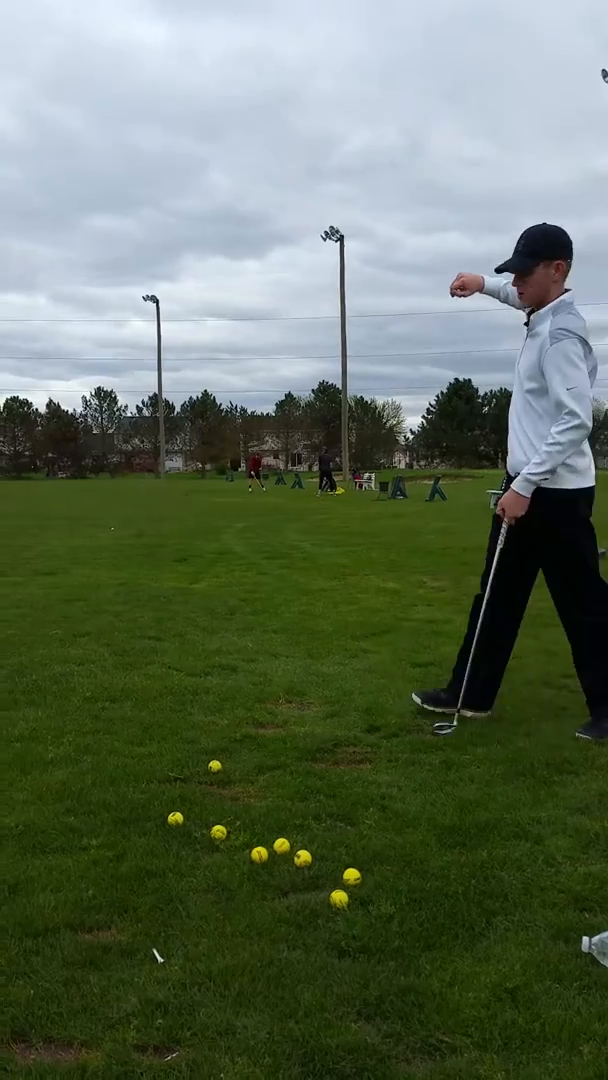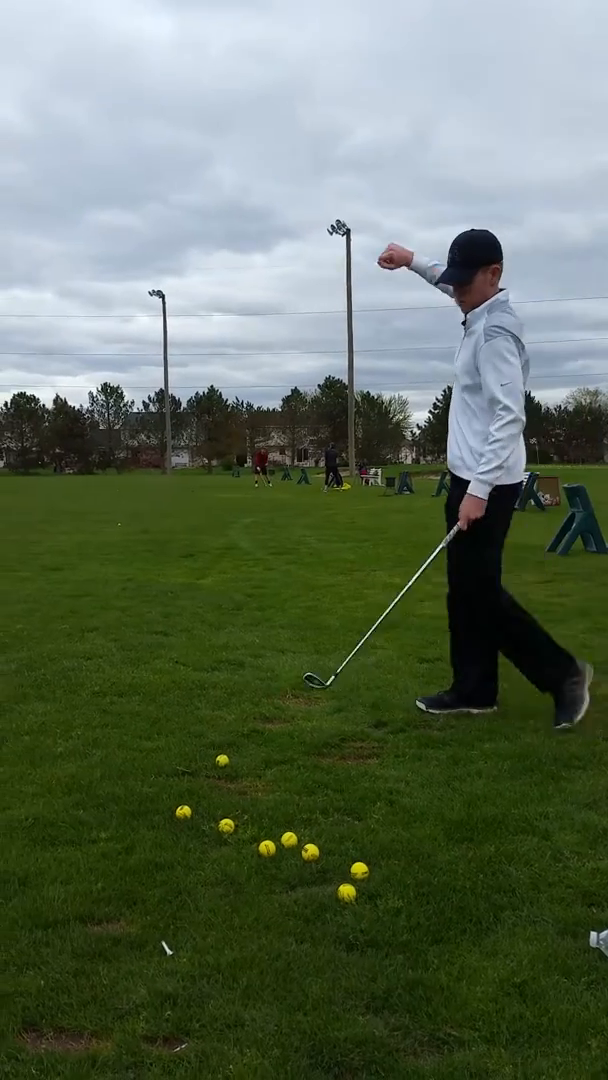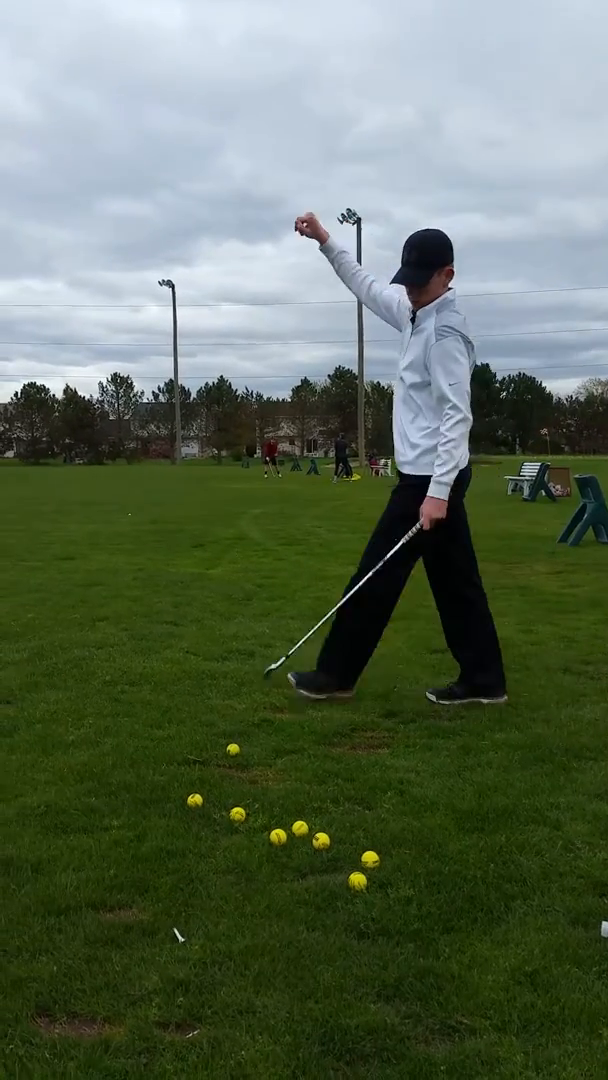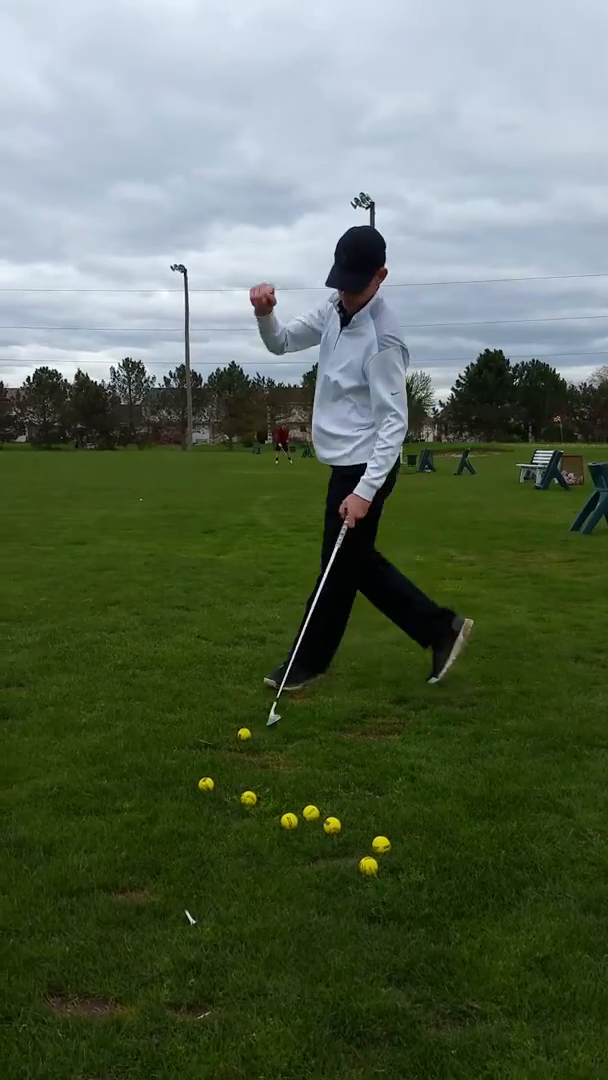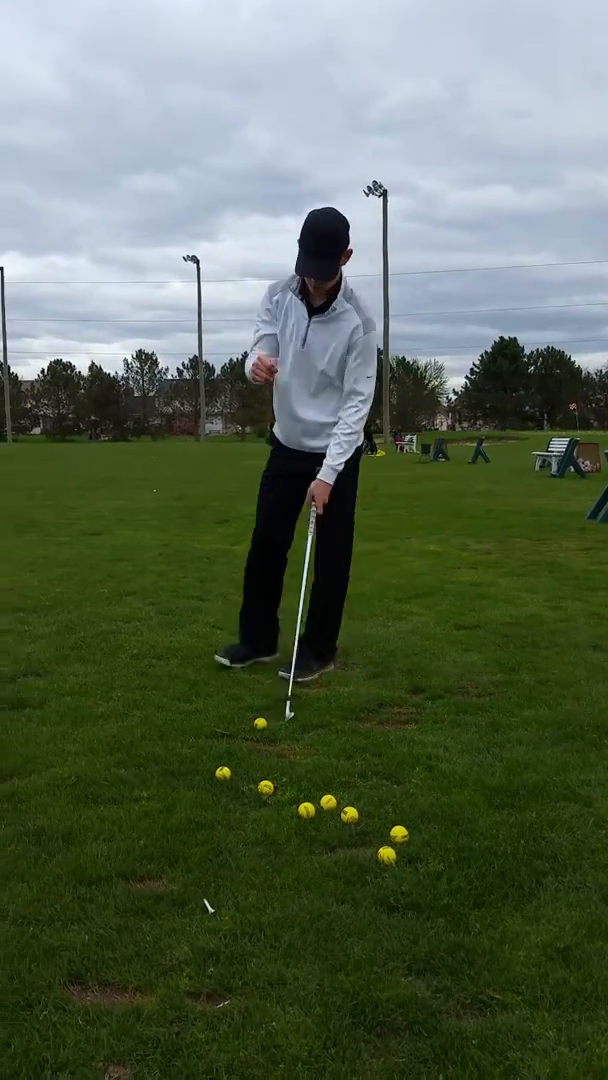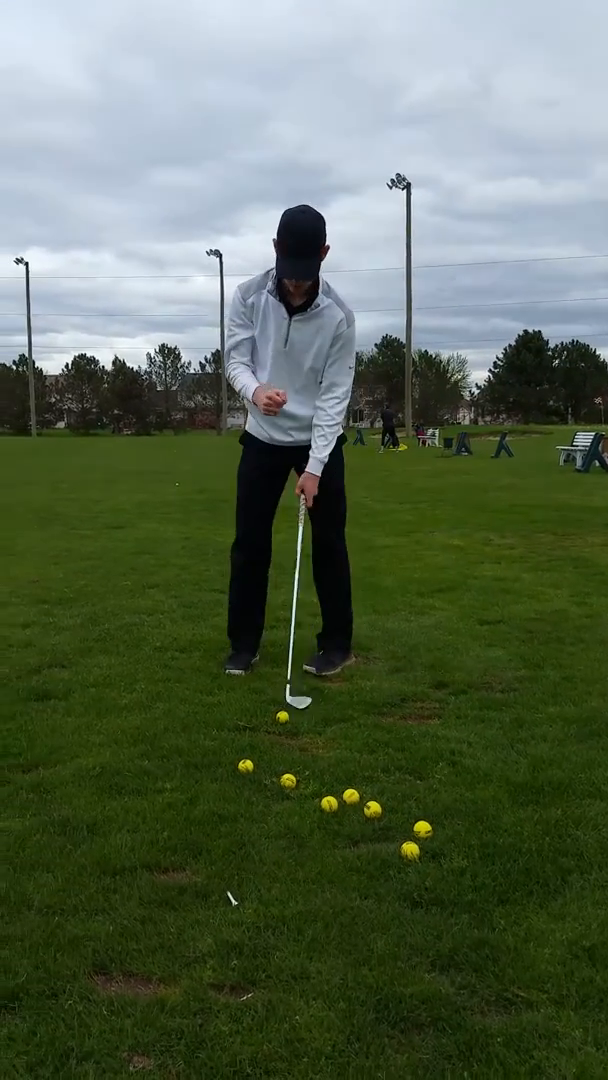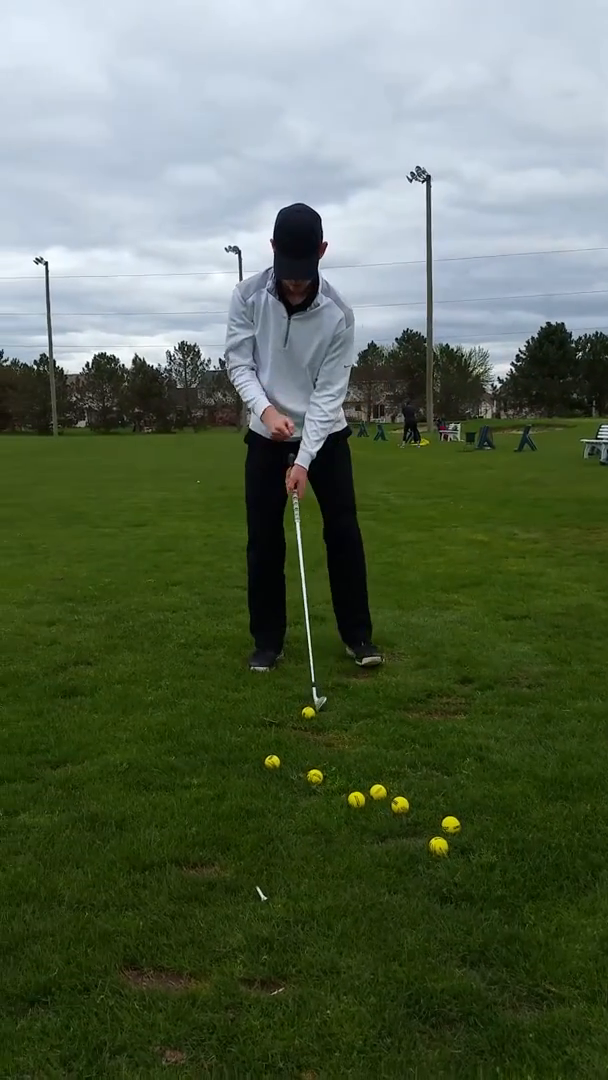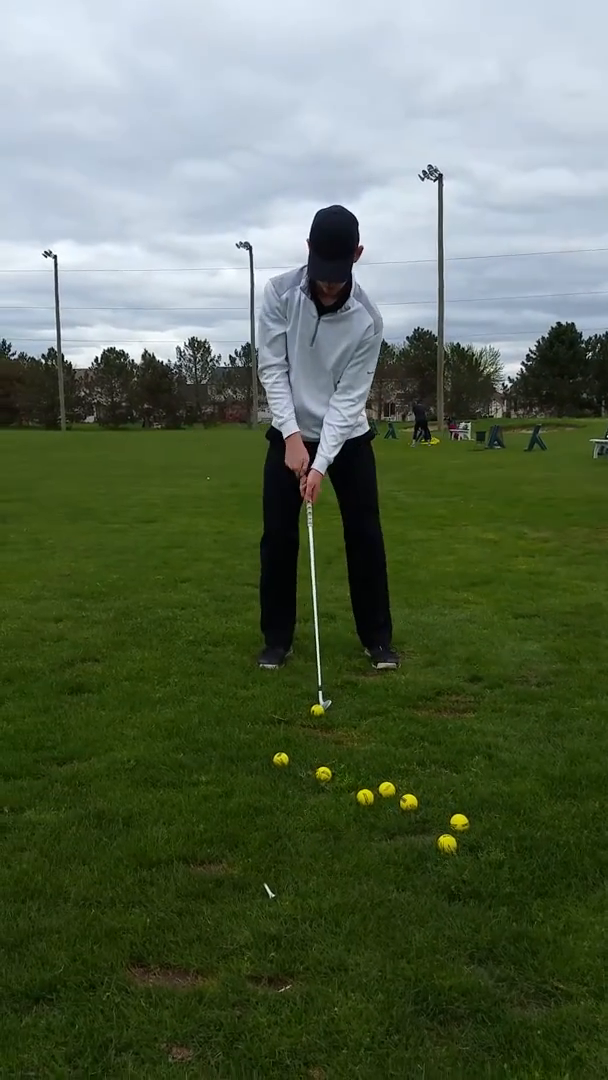
dt=0.3s
person 1, frame 1
left shoulder: (561, 333)
right shoulder: (544, 319)
left wrist: (525, 485)
right wrist: (485, 284)
left hip: (557, 491)
right hip: (525, 481)
right knee: (499, 590)
right ankle: (472, 691)
person 1, frame 2
left shoulder: (497, 329)
right shoulder: (483, 318)
left elbow: (508, 416)
right elbow: (458, 283)
left wrist: (480, 491)
right wrist: (414, 262)
left hip: (490, 485)
right hip: (469, 477)
left knee: (476, 591)
right knee: (464, 589)
left ankle: (562, 673)
right ankle: (473, 688)
person 1, frame 3
left shoulder: (444, 331)
right shoulder: (415, 314)
left elbow: (457, 415)
right elbow: (368, 288)
left wrist: (438, 490)
right wrist: (326, 241)
left hip: (429, 477)
right hip: (427, 473)
left knee: (377, 573)
right knee: (454, 578)
left ankle: (336, 674)
right ankle: (484, 678)
person 1, frame 4
left shoulder: (382, 336)
right shoulder: (331, 312)
left elbow: (392, 420)
right elbow: (280, 343)
left wrist: (366, 491)
right wrist: (266, 313)
left hip: (366, 468)
right hip: (345, 463)
left knee: (341, 568)
right knee: (362, 563)
left ankle: (310, 664)
right ankle: (441, 628)
person 1, frame 5
left shoulder: (357, 321)
right shoulder: (278, 296)
left elbow: (357, 401)
right elbow: (261, 350)
left wrist: (329, 474)
right wrist: (257, 364)
left hip: (334, 452)
right hip: (286, 444)
left knee: (330, 554)
right knee: (265, 541)
left ankle: (319, 649)
right ankle: (257, 638)
person 1, frame 6
left shoulder: (337, 316)
right shoulder: (248, 297)
left elbow: (335, 394)
right elbow: (236, 360)
left wrist: (315, 466)
right wrist: (255, 391)
left hip: (321, 441)
right hip: (263, 439)
left knee: (329, 542)
right knee: (250, 542)
left ankle: (336, 644)
right ankle: (244, 644)
person 1, frame 7
left shoulder: (338, 314)
right shoulder: (248, 296)
left elbow: (330, 391)
right elbow: (238, 363)
left wrist: (304, 460)
right wrist: (265, 409)
left hip: (325, 435)
right hip: (267, 436)
left knee: (343, 532)
right knee: (264, 540)
left ankle: (358, 633)
right ankle: (267, 640)
person 1, frame 8
left shoulder: (367, 319)
right shoulder: (279, 293)
left elbow: (350, 396)
right elbow: (271, 368)
left wrist: (321, 464)
right wrist: (292, 437)
left hip: (348, 437)
right hip: (290, 434)
left knee: (364, 534)
right knee: (277, 536)
left ankle: (377, 636)
right ankle: (277, 638)
